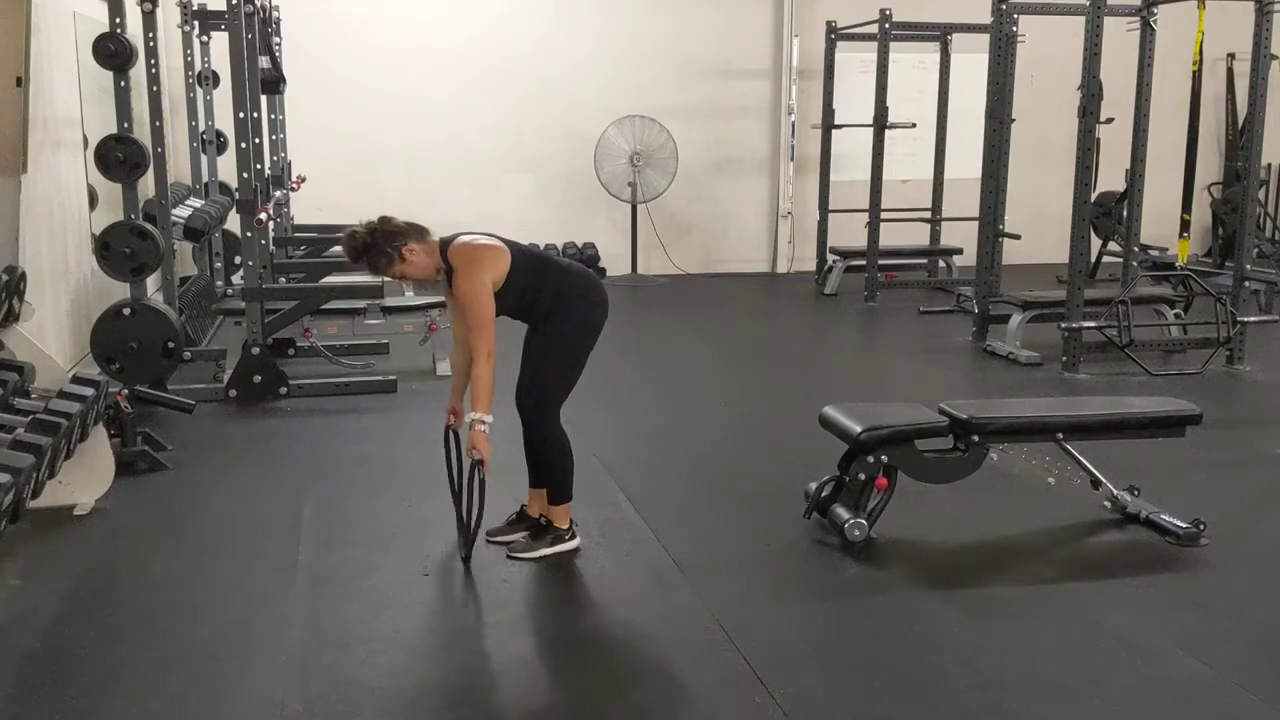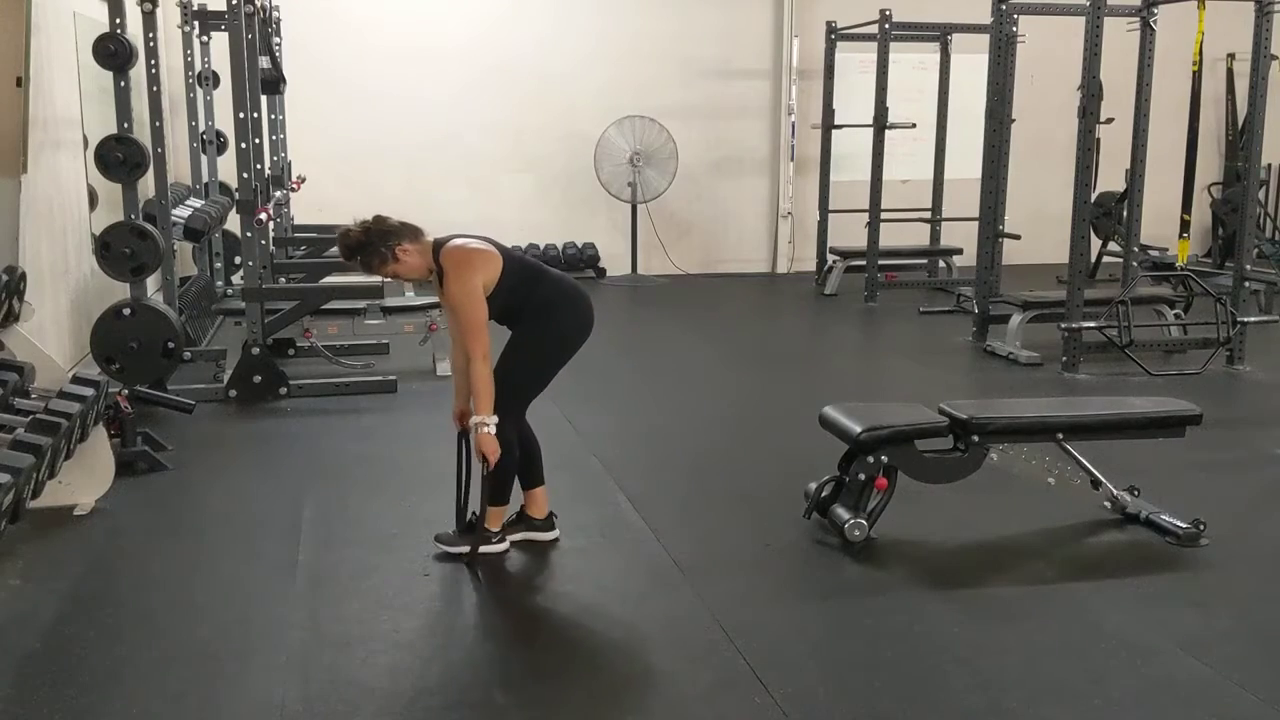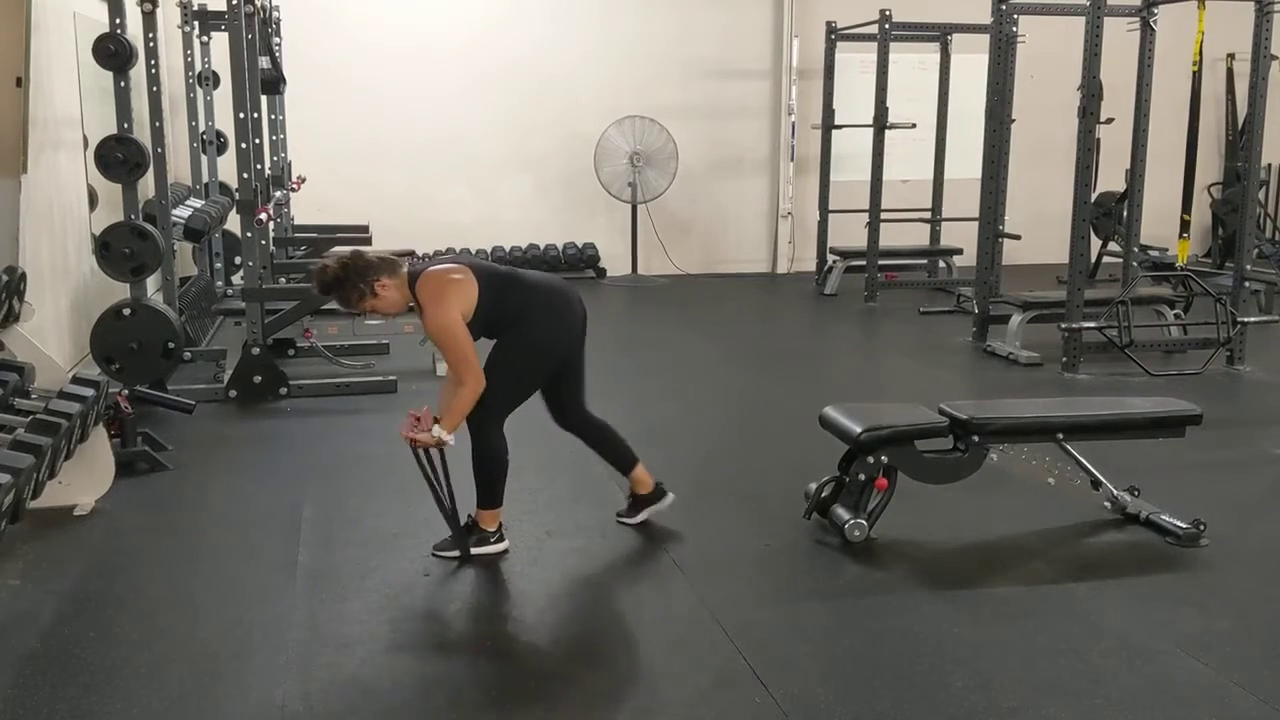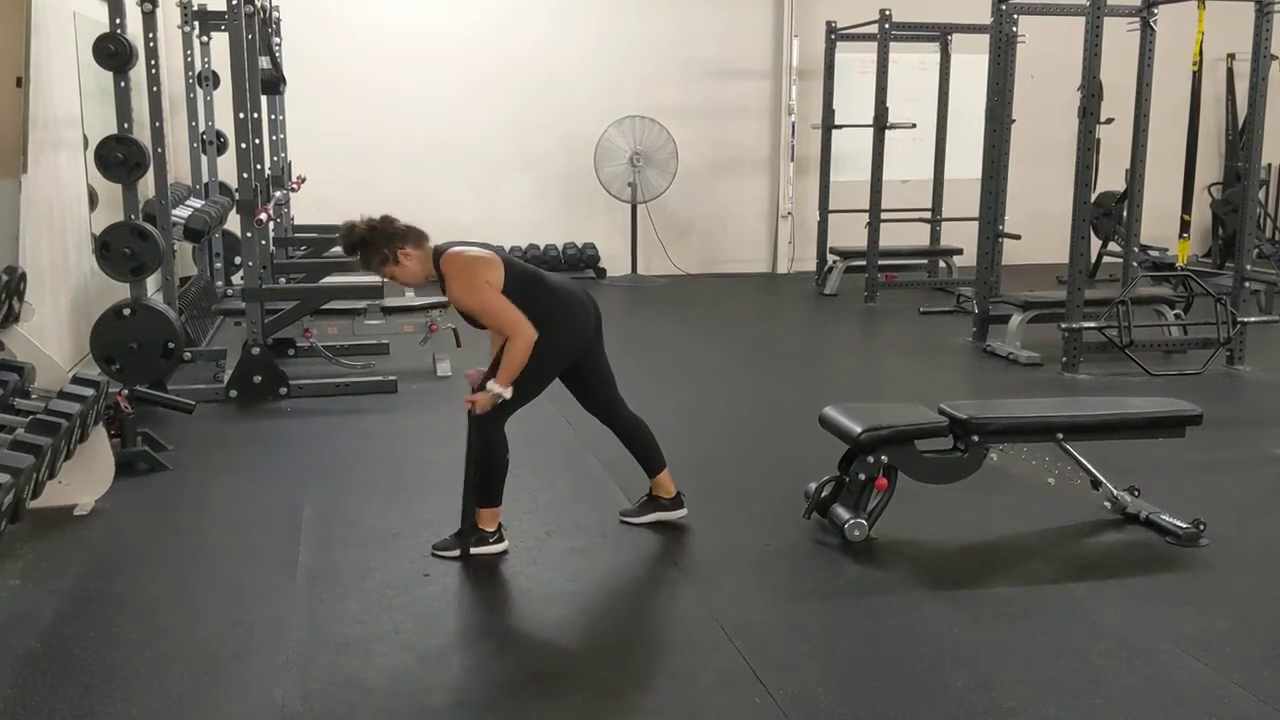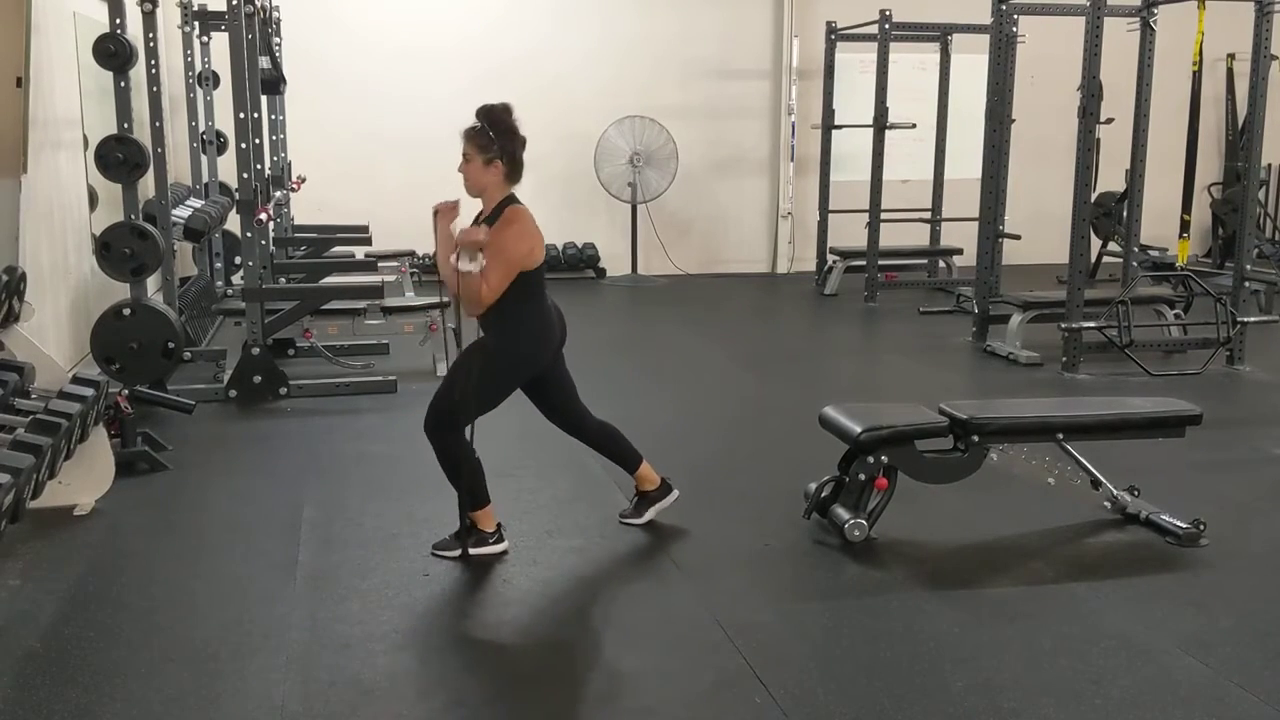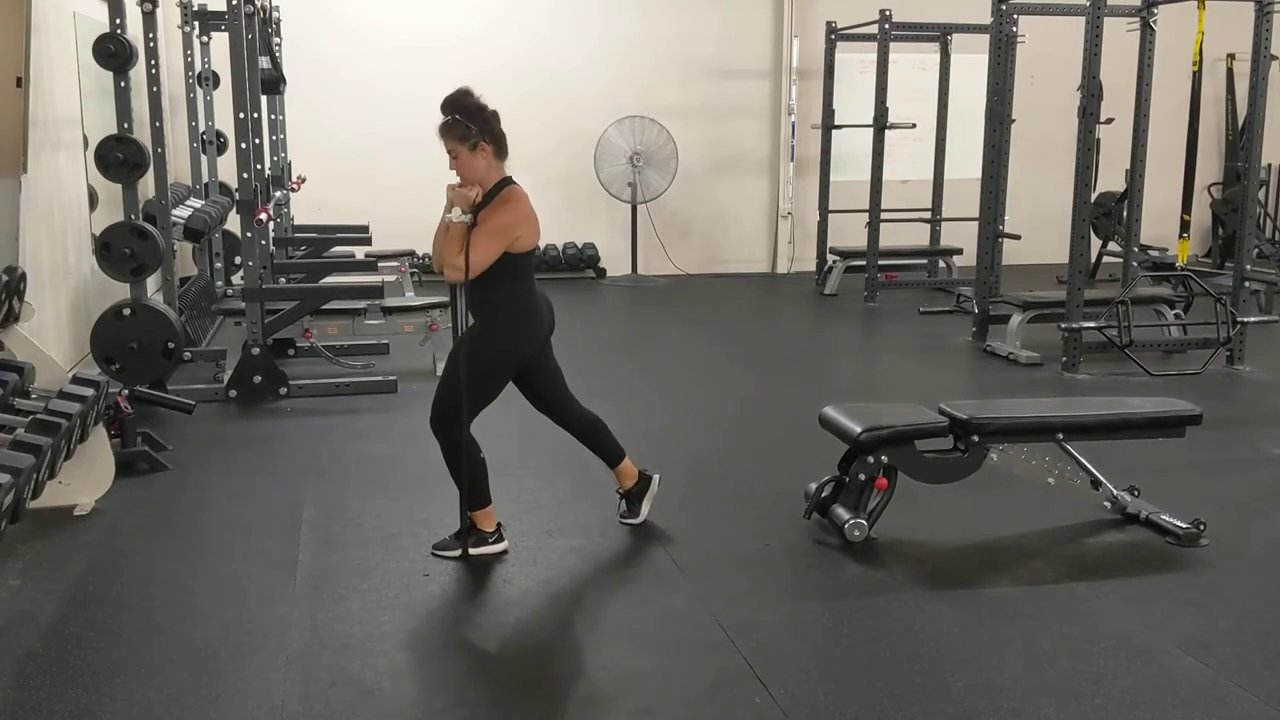
dt=0.7s
person 1, frame 1
left shoulder: (469, 266)
right shoulder: (449, 264)
left elbow: (484, 353)
right elbow: (464, 343)
left wrist: (478, 424)
right wrist: (456, 399)
left hip: (579, 307)
right hip: (554, 311)
left knee: (540, 411)
right knee: (529, 406)
left ankle: (561, 528)
right ankle: (535, 513)
person 1, frame 2
left shoulder: (459, 270)
right shoulder: (442, 264)
left elbow: (480, 356)
right elbow: (461, 345)
left wrist: (484, 425)
right wrist: (462, 402)
left hip: (562, 315)
right hip: (552, 314)
left knee: (500, 413)
right knee: (505, 412)
left ankle: (491, 530)
right ankle: (538, 516)
person 1, frame 3
left shoulder: (435, 303)
right shoulder: (428, 281)
left elbow: (473, 381)
right elbow: (461, 363)
left wrist: (440, 433)
right wrist: (439, 415)
left hip: (544, 324)
right hip: (563, 307)
left knee: (484, 418)
right knee: (569, 413)
left ankle: (488, 530)
right ankle: (647, 490)
person 1, frame 4
left shoulder: (460, 278)
right shoulder: (453, 259)
left elbow: (524, 334)
left wrist: (495, 389)
right wrist: (492, 376)
left hip: (560, 326)
right hip: (577, 311)
left knee: (487, 415)
right knee: (609, 407)
left ankle: (487, 531)
right ankle: (666, 495)
person 1, frame 5
left shoulder: (511, 227)
right shoulder: (489, 215)
left elbow: (474, 302)
right elbow: (456, 285)
left wrist: (470, 254)
right wrist: (444, 233)
left hip: (517, 342)
right hip: (535, 333)
left knee: (441, 424)
right knee: (573, 417)
left ankle: (485, 531)
right ankle: (653, 485)
person 1, frame 6
left shoulder: (508, 207)
right shoulder: (484, 197)
left elbow: (455, 269)
right elbow: (440, 260)
left wrist: (460, 214)
right wrist: (452, 211)
left hip: (505, 330)
right hip: (523, 322)
left knee: (448, 422)
right knee: (560, 406)
left ankle: (485, 532)
right ankle: (634, 481)
